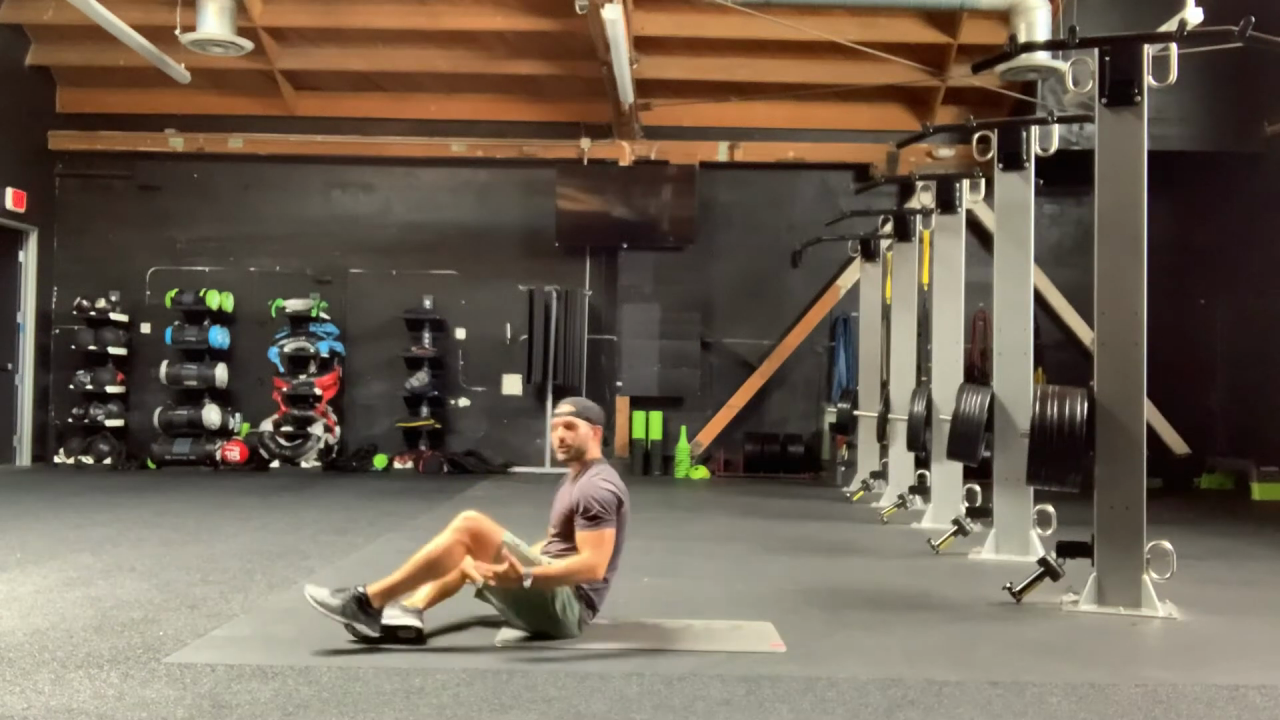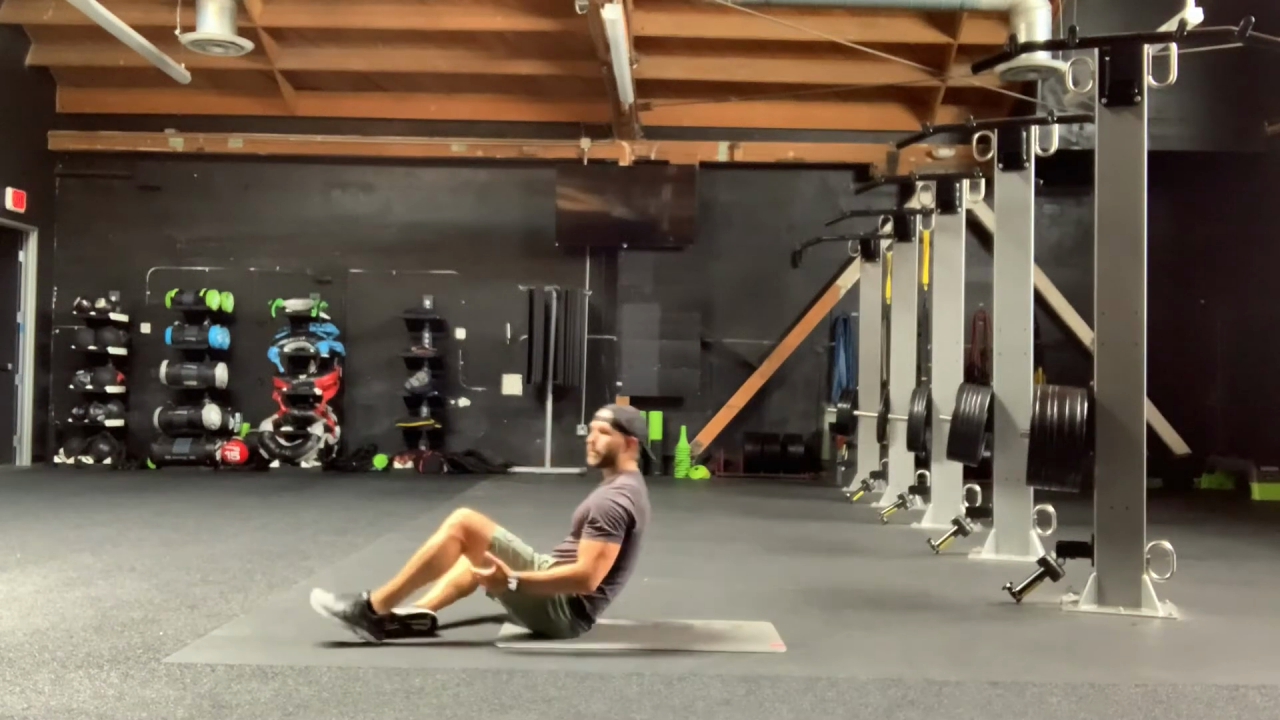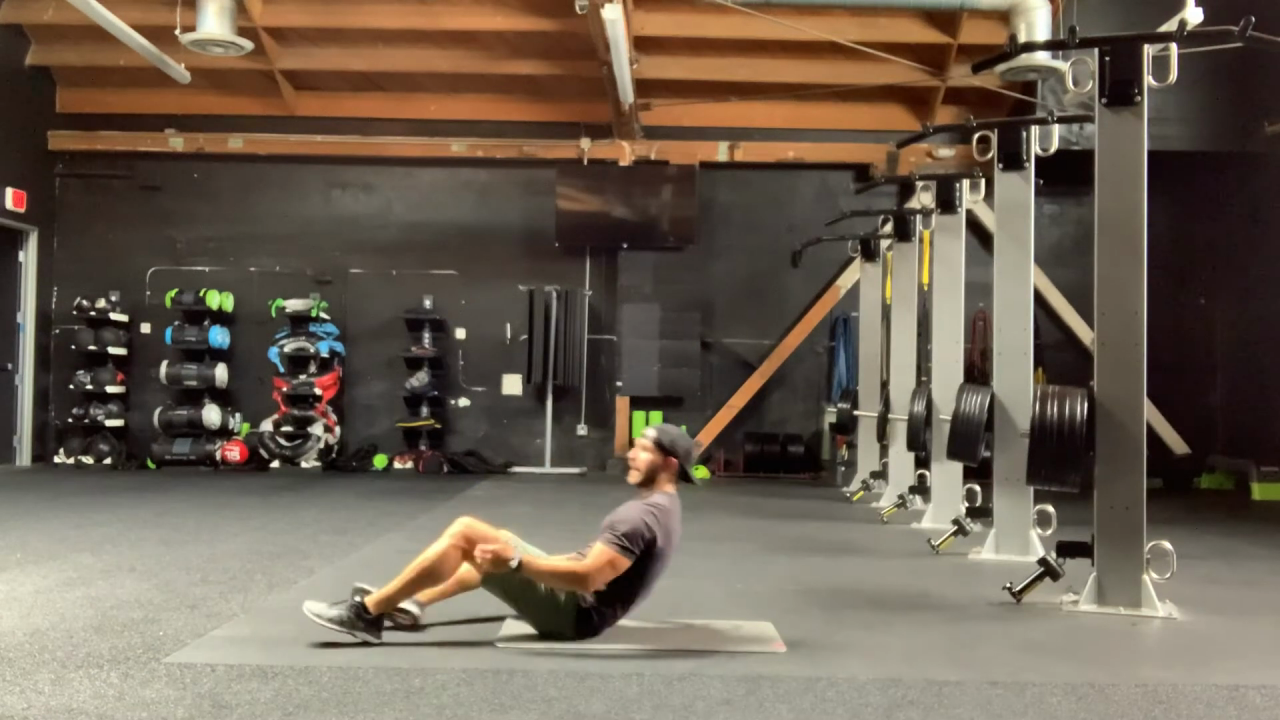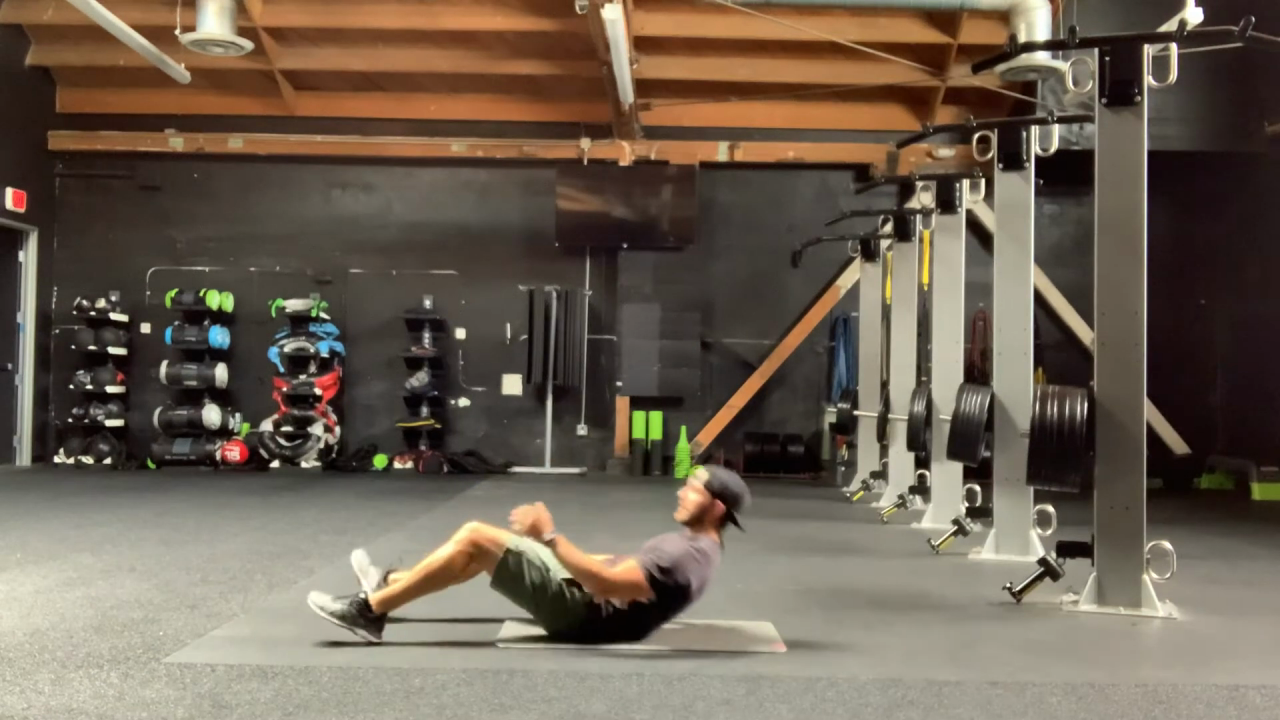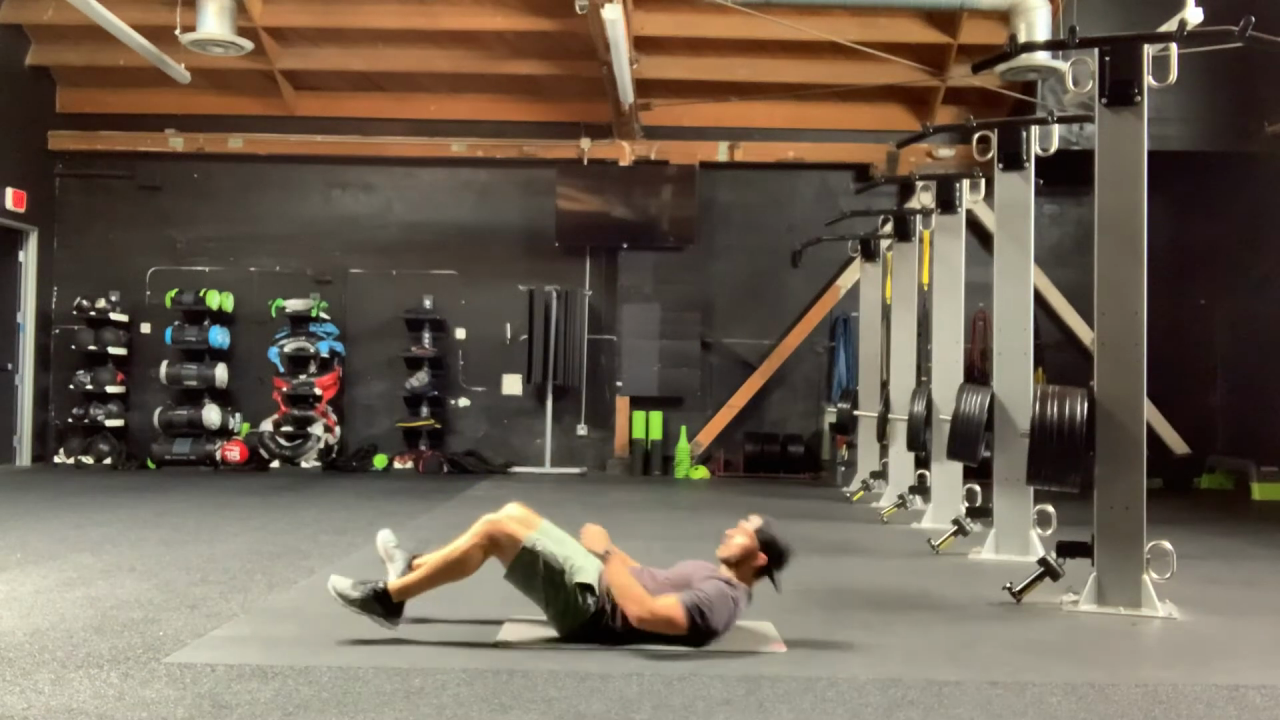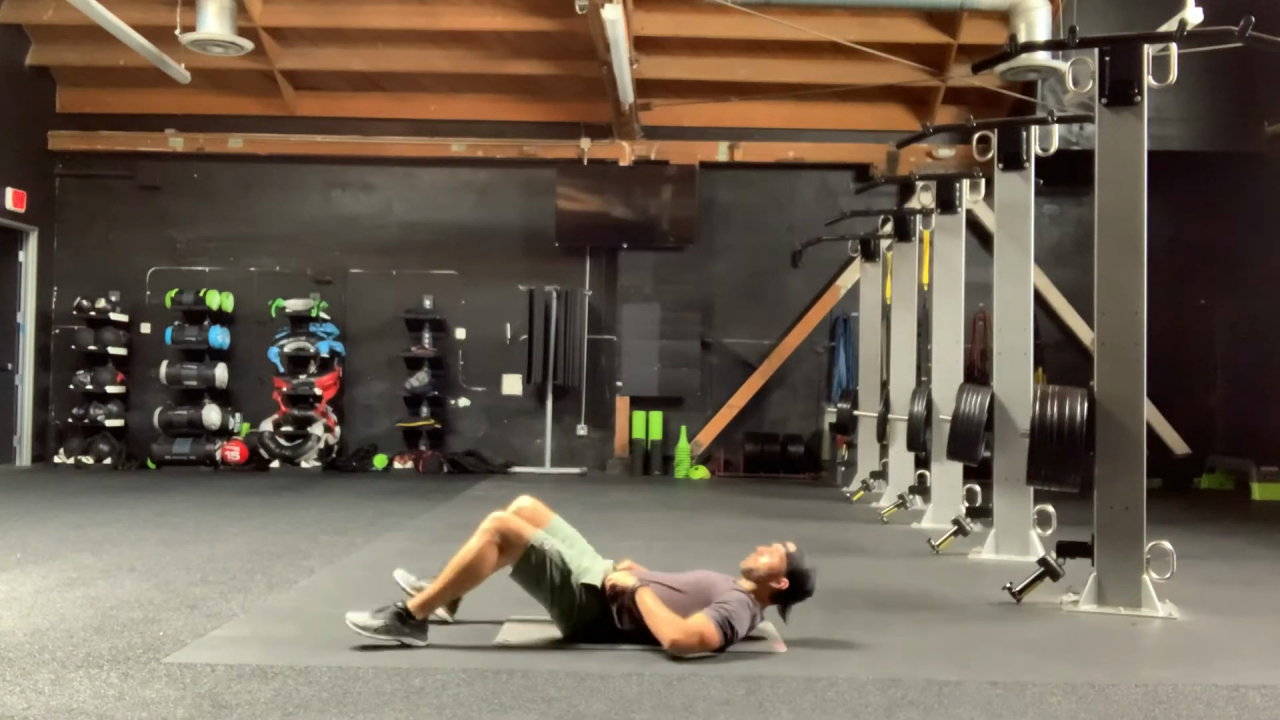
dt=0.2s
person 1, frame 1
left shoulder: (598, 488)
right shoulder: (575, 481)
left elbow: (592, 567)
left wrist: (523, 577)
left hip: (563, 607)
right hip: (549, 595)
left knee: (469, 526)
right knee: (467, 553)
left ankle: (367, 604)
right ankle: (408, 610)
person 1, frame 2
left shoulder: (615, 499)
right shoulder: (621, 488)
left elbow: (587, 576)
left wrist: (513, 579)
right wrist: (507, 566)
left hip: (562, 608)
right hip: (563, 601)
left knee: (464, 524)
right knee: (479, 550)
left ankle: (372, 611)
right ankle: (422, 614)
person 1, frame 3
left shoulder: (644, 516)
right shoulder: (659, 507)
left elbow: (587, 578)
left wrist: (516, 561)
left hip: (571, 612)
right hip: (577, 607)
left knee: (465, 533)
right knee: (493, 554)
left ankle: (367, 614)
right ankle: (411, 604)
person 1, frame 4
left shoulder: (686, 556)
right shoulder: (696, 545)
left elbow: (606, 586)
left wrist: (550, 536)
right wrist: (555, 545)
left hip: (582, 611)
right hip: (580, 590)
left knee: (474, 538)
right knee: (487, 549)
left ankle: (369, 613)
right ankle: (387, 584)
person 1, frame 5
left shoulder: (719, 600)
right shoulder: (720, 576)
left elbow: (643, 614)
left wrist: (605, 551)
right wrist: (612, 558)
left hip: (587, 606)
right hip: (595, 579)
left knee: (491, 530)
right knee: (513, 512)
left ankle: (388, 599)
right ankle: (413, 568)
person 1, frame 6
left shoulder: (738, 611)
right shoulder: (734, 589)
left elbow: (678, 638)
left wrist: (636, 587)
right wrist: (636, 576)
left hip: (591, 607)
right hip: (601, 578)
left knee: (498, 526)
right knee: (524, 507)
left ankle: (409, 618)
right ankle: (441, 595)
